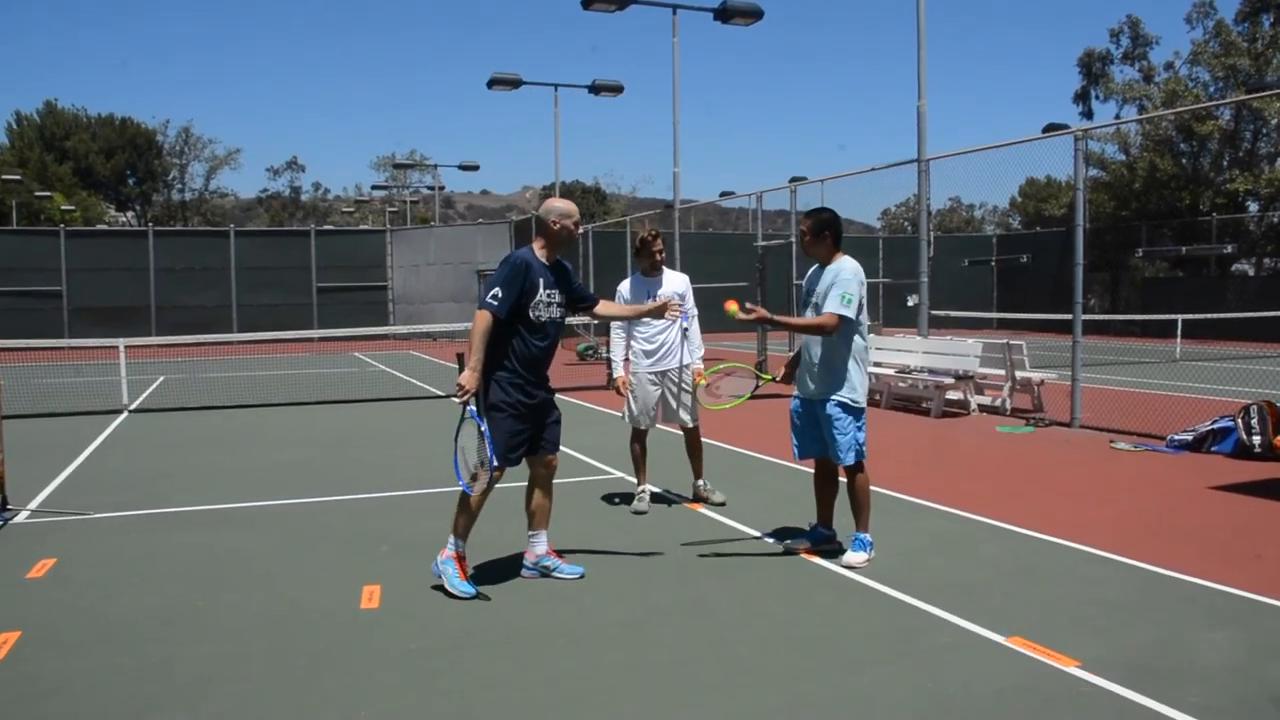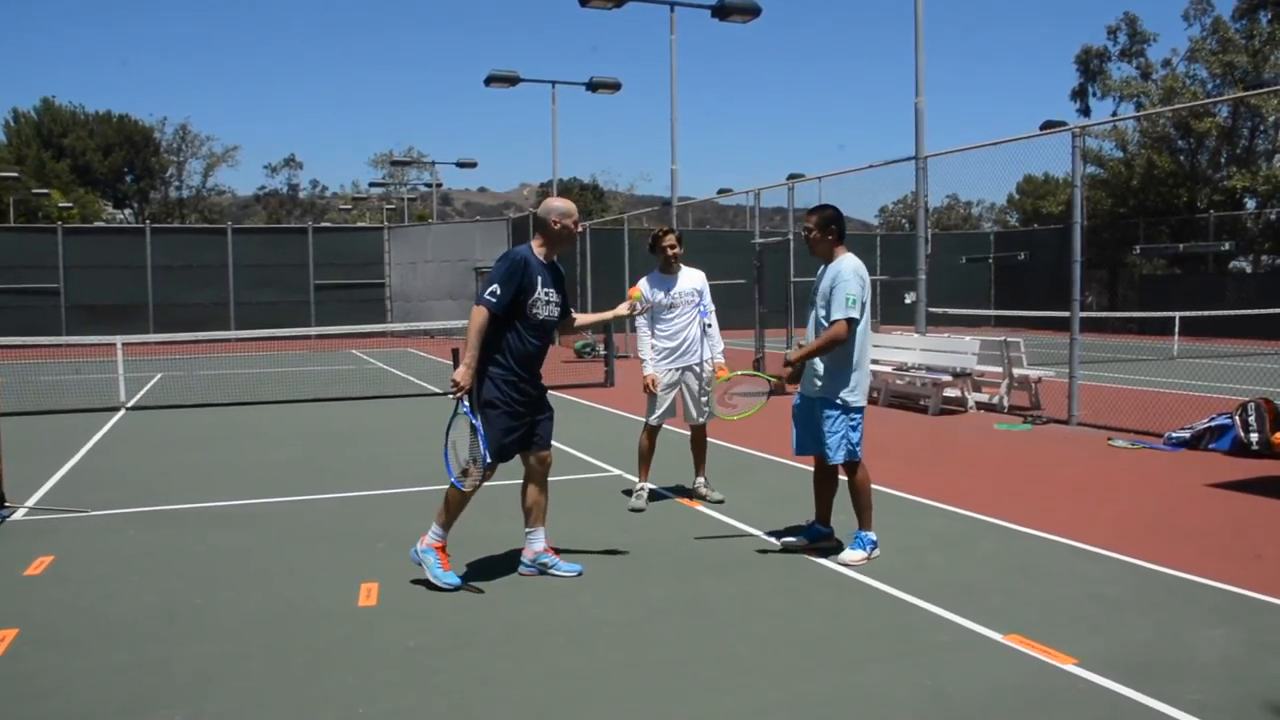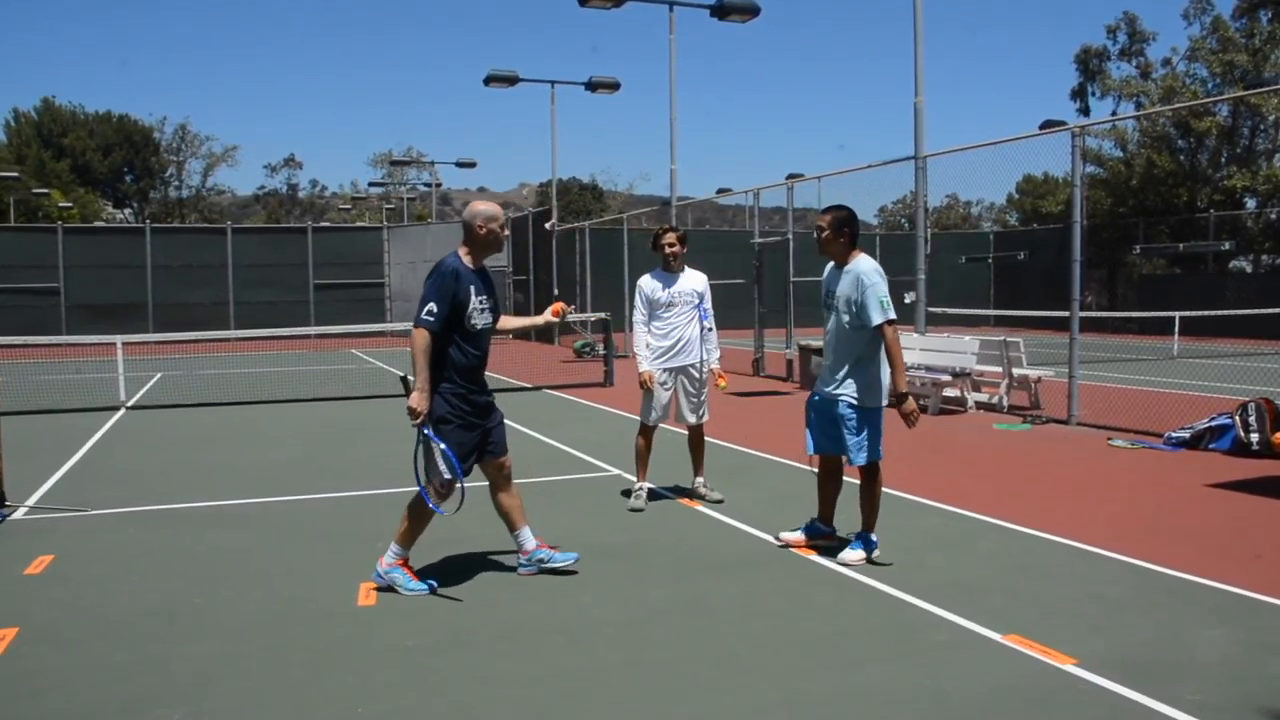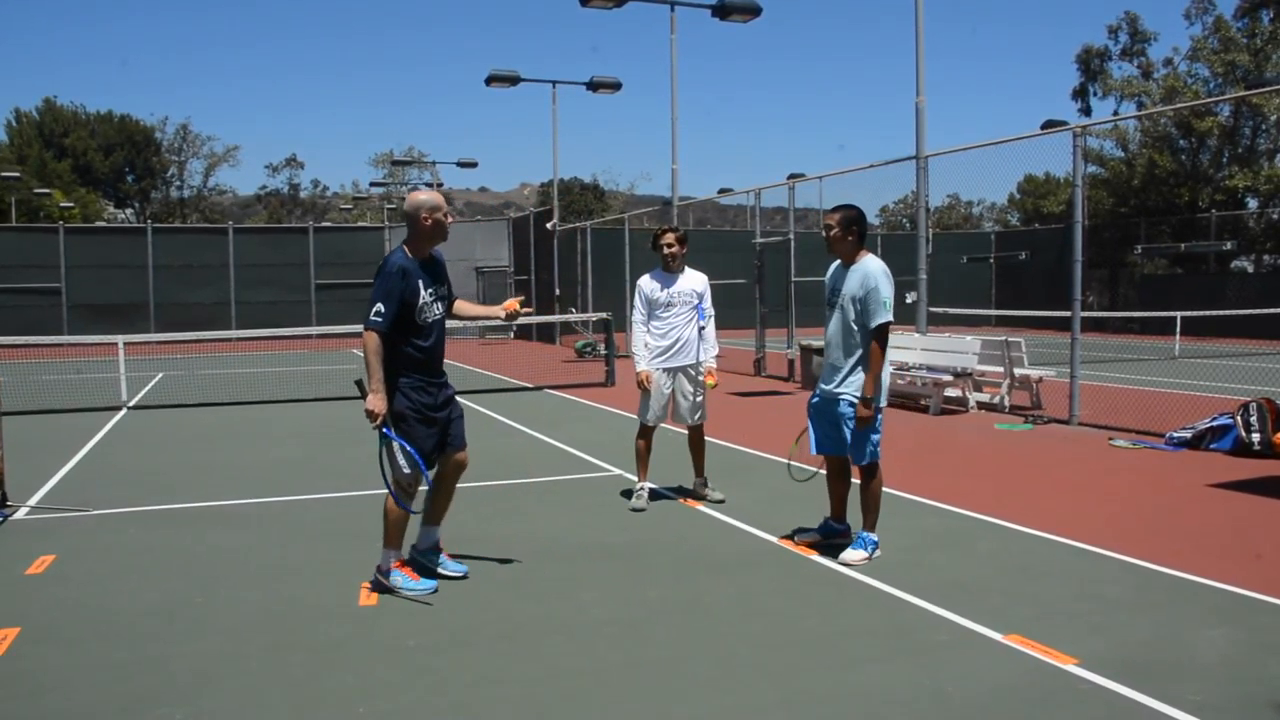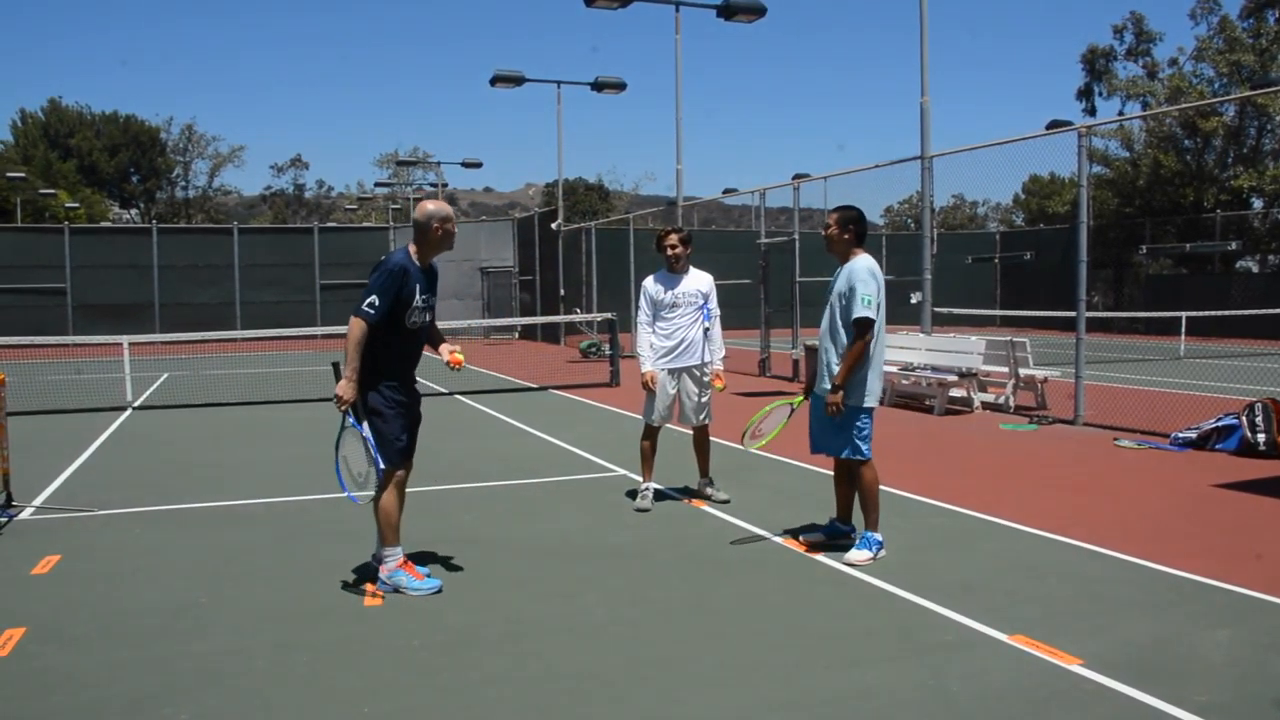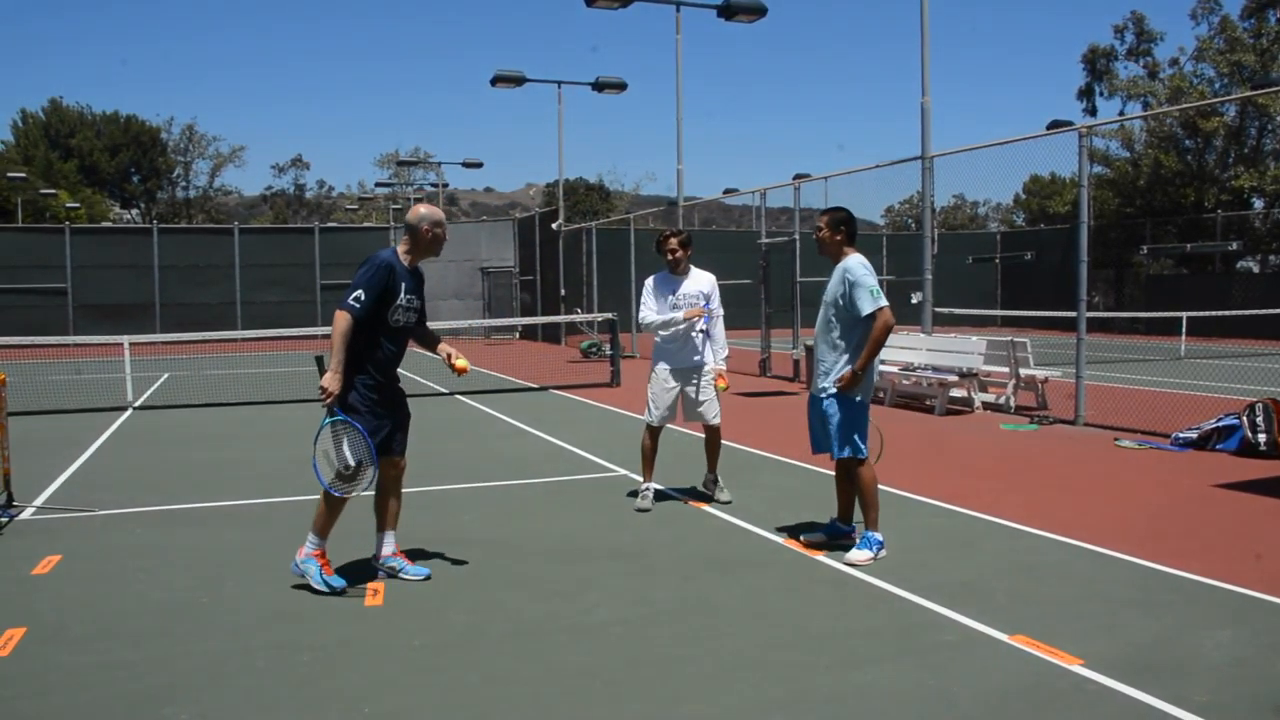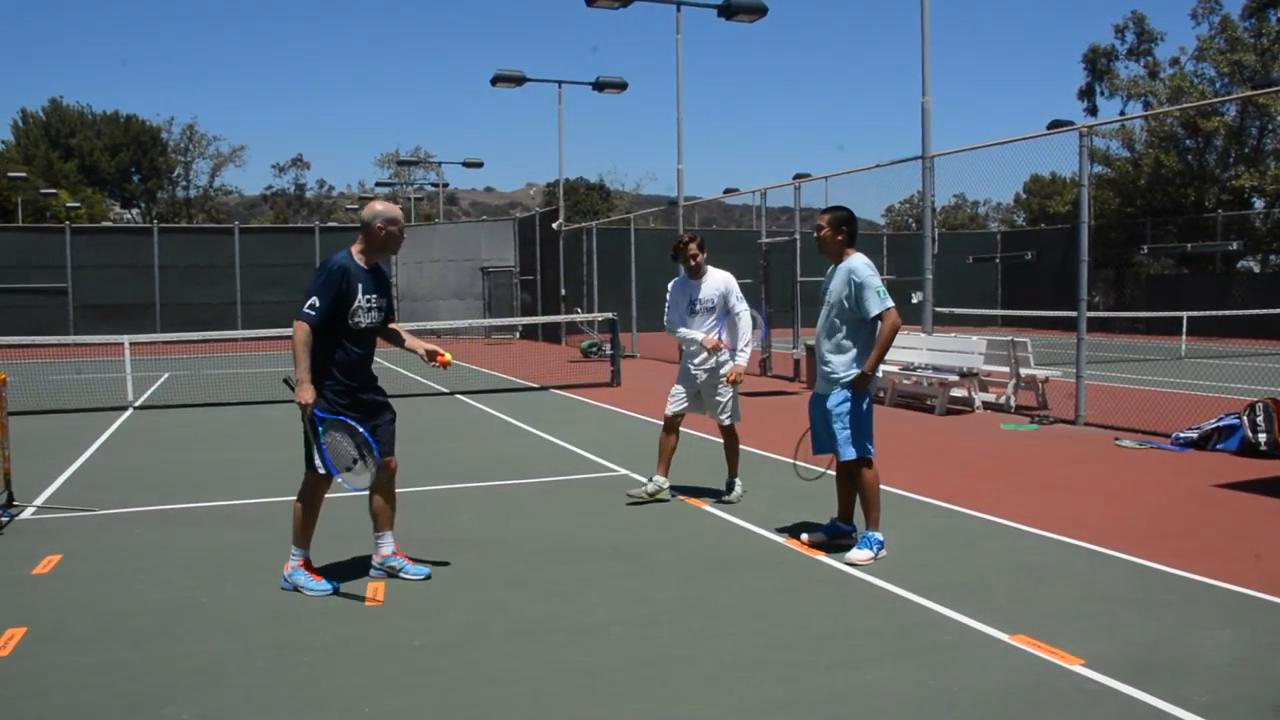
dt=0.4s
person 1, frame 1
left shoulder: (562, 272)
right shoulder: (519, 263)
left elbow: (597, 307)
right elbow: (485, 313)
left wrist: (648, 309)
right wrist: (473, 369)
left hip: (538, 388)
right hip: (504, 387)
left knee: (545, 467)
right knee: (490, 470)
left ankle: (537, 554)
right ankle: (451, 557)
person 1, frame 2
left shoulder: (556, 272)
right shoulder: (516, 261)
left elbow: (566, 322)
right elbow: (482, 310)
left wrist: (615, 313)
right wrist: (468, 365)
left hip: (530, 384)
right hip: (498, 383)
left knee: (540, 463)
right knee: (482, 467)
left ankle: (535, 552)
right ankle: (431, 546)
person 1, frame 3
left shoulder: (482, 274)
right shoulder: (448, 272)
right elbow: (422, 330)
left wrist: (539, 320)
right wrist: (421, 389)
left hip: (477, 394)
right hip: (448, 398)
left knee: (500, 469)
left ankle: (530, 550)
right ankle: (392, 563)
person 1, frame 4
left shoulder: (435, 260)
right shoulder: (396, 268)
right elbow: (373, 331)
left wrist: (496, 312)
right wrist: (377, 392)
left hip: (437, 384)
right hip: (407, 391)
left knee: (455, 462)
right knee: (408, 478)
left ankle: (425, 548)
right ankle: (390, 566)
person 1, frame 5
left shoulder: (430, 270)
right shoulder: (395, 268)
right elbow: (360, 321)
left wrist: (441, 344)
right wrist: (349, 378)
left hip: (405, 385)
right hip: (380, 387)
left knee: (400, 472)
right knee: (393, 473)
left ankle: (386, 553)
right ankle: (392, 567)
person 1, frame 6
left shoulder: (416, 274)
right shoulder: (382, 265)
right elbow: (344, 314)
left wrist: (442, 347)
right wrist: (335, 371)
left hip: (387, 384)
right hip: (358, 385)
left knee: (394, 467)
left ankle: (386, 554)
right ankle: (311, 554)
person 1, frame 7
left shoulder: (380, 274)
right shoulder: (336, 268)
right elbow: (303, 324)
left wrist: (419, 346)
right wrist: (304, 382)
left hip: (365, 388)
right hip: (328, 392)
left knee: (386, 467)
right knee: (318, 478)
left ankle: (385, 555)
right ankle: (296, 566)
person 2, frame 1
left shoulder: (848, 272)
right shoulder: (815, 273)
left elbow: (827, 324)
left wrist: (769, 318)
right wrist: (794, 361)
left hip: (839, 390)
right hip: (809, 388)
left knee: (851, 462)
right knee: (821, 461)
left ankle: (863, 538)
right ankle: (824, 531)
person 2, frame 2
left shoulder: (848, 270)
right shoulder: (826, 270)
left elbow: (840, 331)
left wrist: (797, 356)
right wrist: (804, 363)
left hip: (839, 389)
right hip: (816, 386)
left knee: (849, 460)
right knee: (822, 460)
left ankle: (866, 536)
right ankle: (821, 528)
person 2, frame 3
left shoulder: (867, 273)
right shoulder: (831, 271)
left elbow: (888, 332)
left wrist: (901, 392)
left hip: (859, 391)
right hip: (828, 386)
left knee: (867, 463)
right knee: (827, 458)
left ankle: (867, 537)
right ankle: (822, 527)
person 2, frame 4
left shoulder: (873, 272)
right shoulder: (835, 270)
left elbow: (879, 338)
left wrist: (869, 396)
left hip: (857, 390)
right hip: (828, 386)
left knee: (866, 462)
right knee: (833, 459)
left ankle: (868, 537)
right ankle: (837, 525)
person 2, frame 5
left shoulder: (862, 269)
right shoulder: (843, 270)
left elbow: (863, 335)
left wrist: (838, 384)
right wrist: (819, 377)
left hip: (851, 389)
right hip: (830, 385)
left knee: (858, 459)
right knee: (840, 458)
left ankle: (872, 537)
right ankle: (843, 525)
person 2, frame 6
left shoulder: (854, 268)
right shoulder: (839, 269)
left elbow: (885, 320)
left wrist: (858, 370)
left hip: (844, 385)
right hip: (826, 384)
left knee: (856, 458)
right knee: (841, 458)
left ankle: (872, 536)
right ankle: (843, 525)
person 2, frame 7
left shoulder: (858, 269)
right shoulder: (834, 271)
left elbow: (891, 320)
left wrist: (868, 371)
left hip: (849, 385)
right hip: (827, 384)
left knee: (859, 458)
right knee: (842, 458)
left ankle: (873, 536)
right ankle: (843, 524)
person 3, frame 1
left shoulder: (680, 281)
right shoulder: (627, 288)
left elbow: (691, 322)
right elbow: (619, 331)
left wrist: (697, 361)
right wrist: (618, 371)
left hip: (679, 366)
right hip: (643, 369)
left knee: (690, 427)
right knee: (639, 429)
left ankle: (700, 485)
right ankle: (642, 489)
person 3, frame 2
left shoulder: (697, 278)
right shoulder: (645, 285)
left elbow: (710, 318)
right elbow: (643, 329)
left wrist: (718, 355)
right wrist: (647, 369)
left hip: (697, 362)
right hip: (663, 366)
left knee: (699, 424)
right knee: (652, 425)
left ankle: (700, 483)
right ankle: (641, 486)
person 3, frame 3
left shoulder: (699, 280)
right shoulder: (646, 283)
left elbow: (708, 322)
right elbow: (639, 326)
left wrist: (714, 361)
right wrist: (642, 365)
left hip: (693, 364)
right hip: (658, 365)
left knee: (695, 425)
right knee: (647, 425)
left ankle: (699, 483)
right ankle: (640, 486)
person 3, frame 4
left shoulder: (699, 280)
right shoulder: (646, 283)
left elbow: (707, 322)
right elbow: (638, 326)
left wrist: (710, 361)
right wrist: (640, 365)
left hip: (691, 364)
right hip: (656, 365)
left knee: (696, 425)
right knee: (647, 425)
left ankle: (700, 482)
right ankle: (641, 486)
person 3, frame 5
left shoulder: (705, 280)
right shoulder: (651, 284)
left elbow: (714, 323)
right elbow: (644, 327)
left wrist: (717, 362)
right wrist: (645, 366)
left hip: (697, 364)
right hip: (661, 366)
left knee: (701, 425)
right knee: (652, 425)
left ankle: (704, 483)
right ankle: (646, 486)
person 3, frame 6
left shoulder: (707, 280)
right shoulder: (653, 283)
left elbow: (716, 323)
right elbow: (645, 320)
left wrist: (721, 362)
right wrist: (681, 317)
left hip: (700, 365)
right hip: (665, 366)
left knee: (712, 424)
right knee: (653, 426)
left ankle: (711, 479)
right ankle: (646, 486)
person 3, frame 7
left shoulder: (724, 280)
right shoulder: (675, 288)
left elbow: (743, 318)
right elbow: (672, 327)
left wrist: (740, 360)
right wrist: (701, 338)
left hip: (721, 367)
right hip: (690, 367)
left knee: (726, 425)
right knee: (671, 419)
left ankle: (734, 482)
right ankle: (659, 482)
